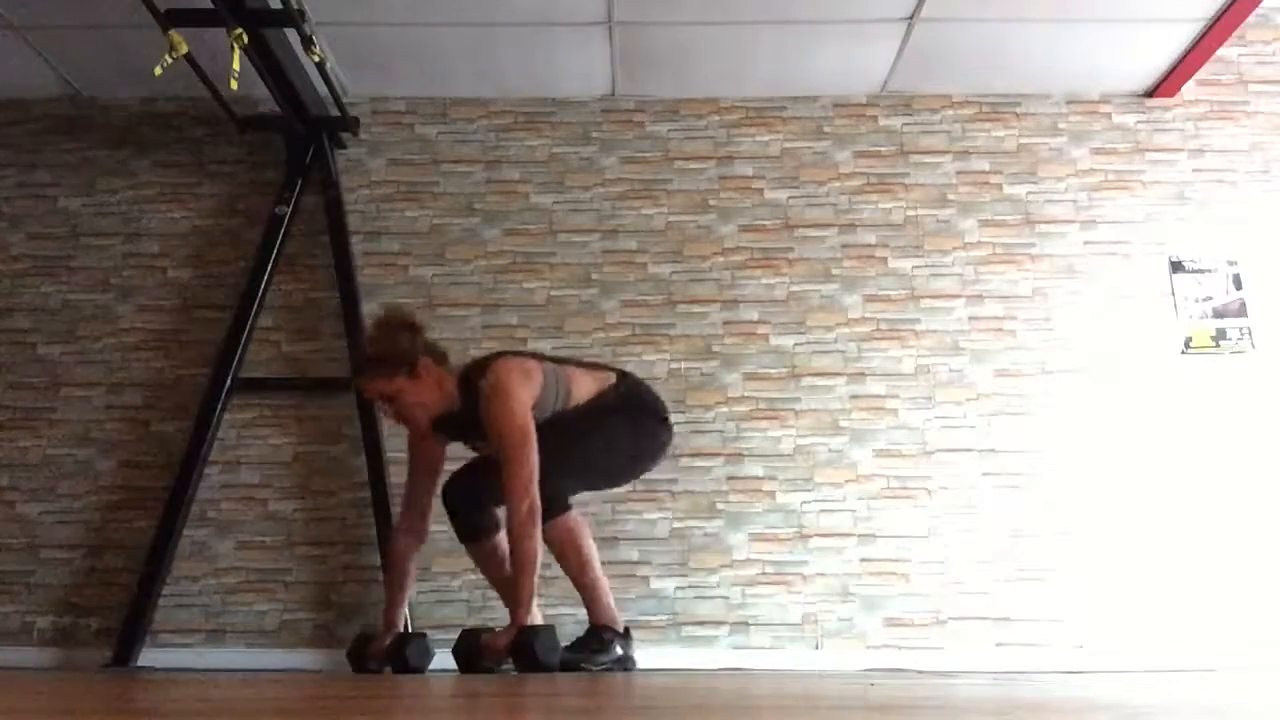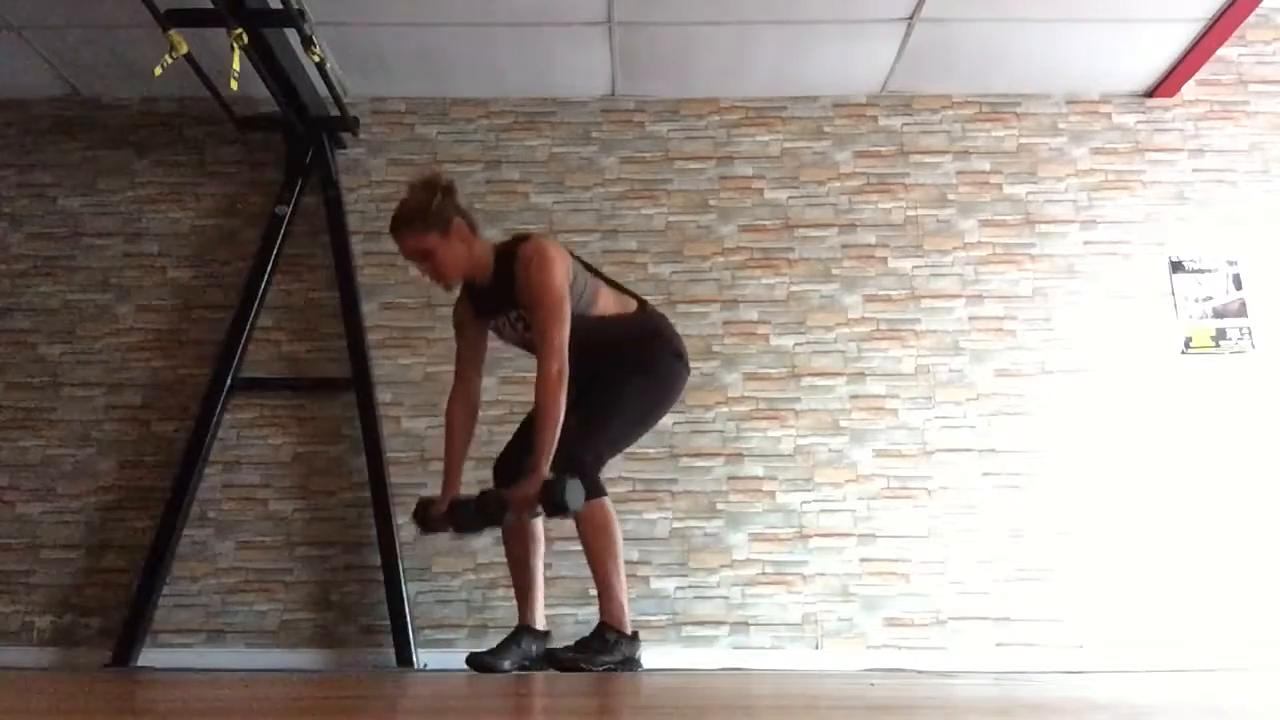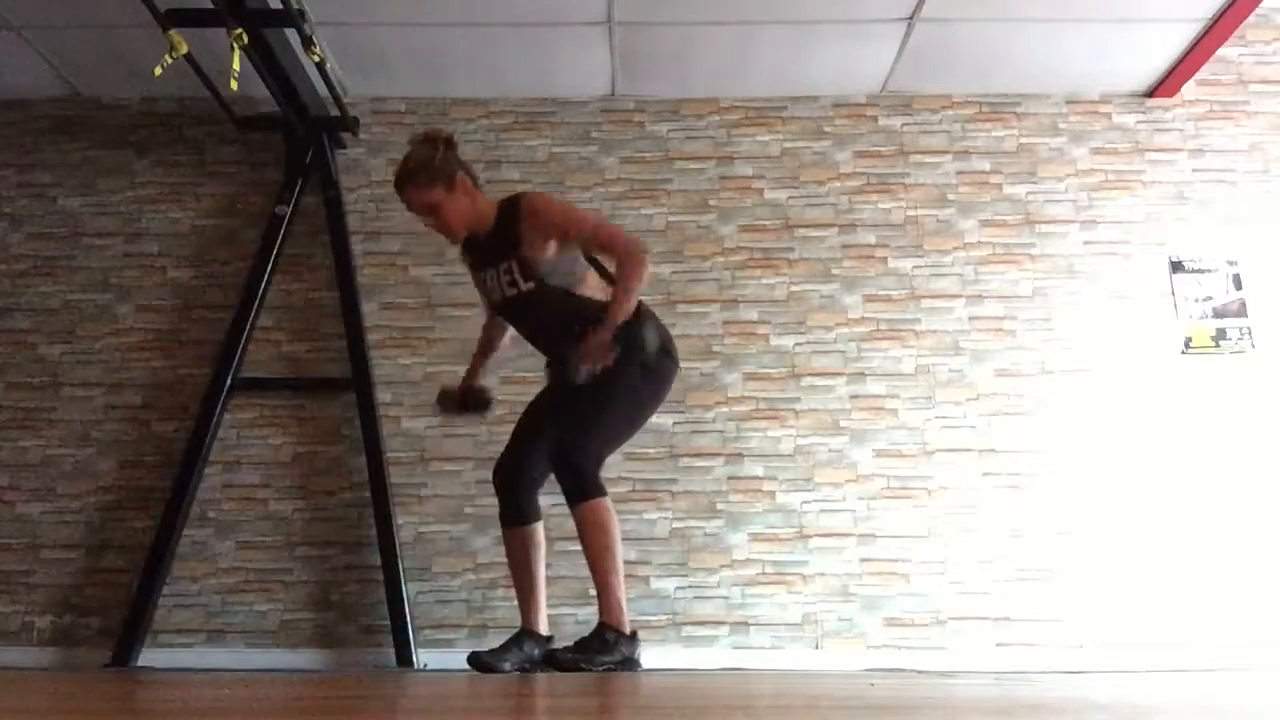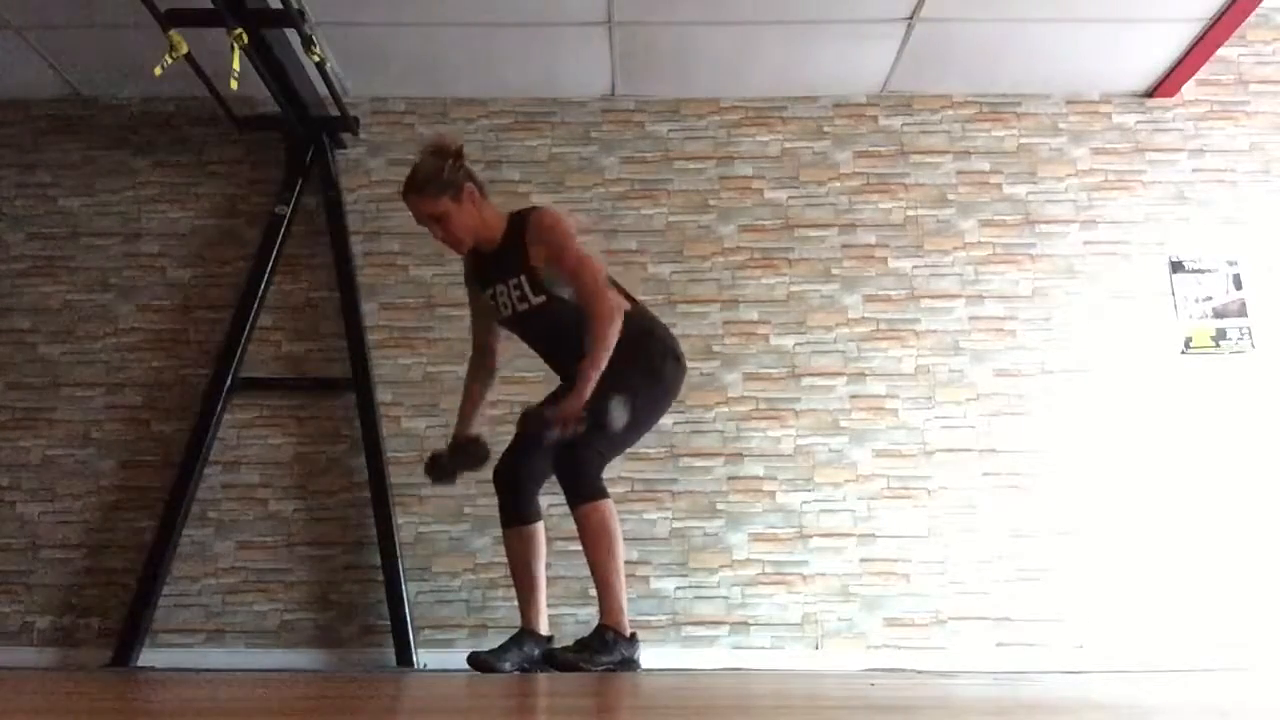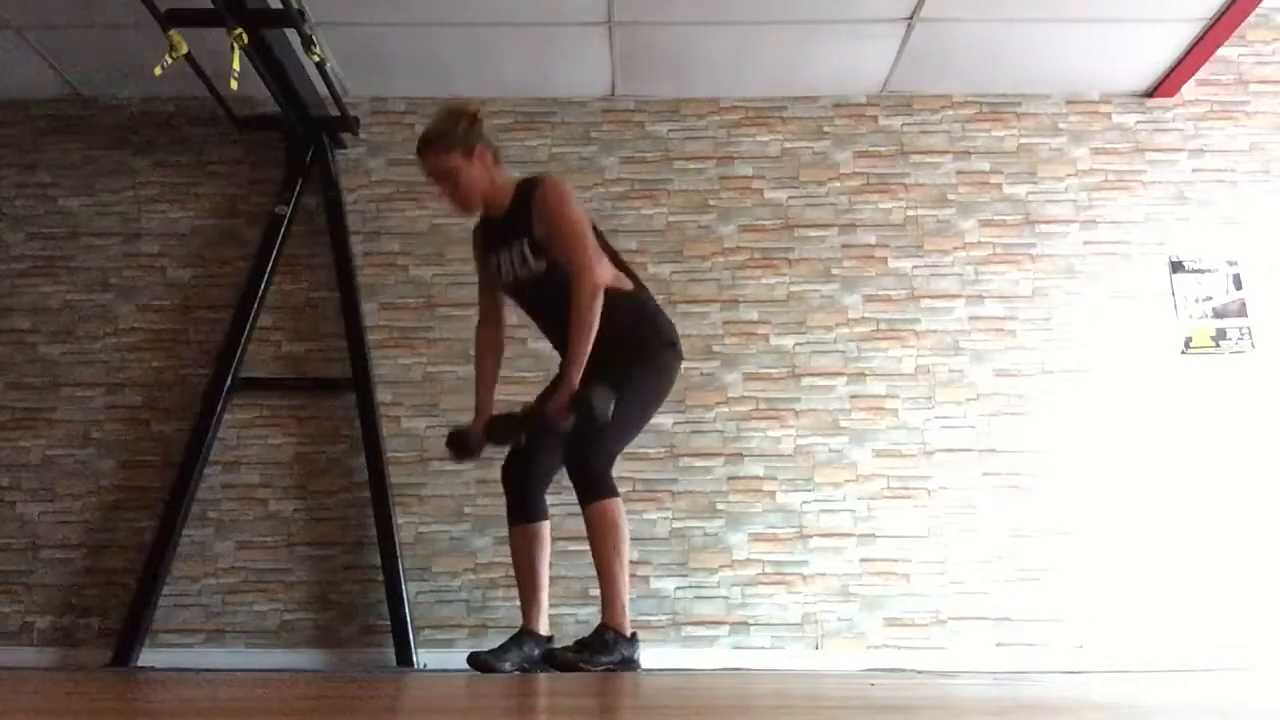
dt=0.3s
person 1, frame 1
left shoulder: (498, 387)
right shoulder: (432, 425)
left elbow: (526, 506)
right elbow: (410, 528)
left wrist: (515, 619)
right wrist: (391, 626)
left hip: (635, 418)
right hip: (582, 431)
left knee: (533, 485)
right knee: (464, 494)
left ankle: (612, 637)
person 1, frame 2
left shoulder: (534, 256)
right shoulder: (471, 302)
left elbow: (555, 366)
right elbow: (464, 393)
left wrist: (541, 472)
right wrist: (450, 489)
left hip: (650, 358)
right hip: (594, 368)
left knee: (573, 460)
right knee: (511, 471)
left ankle: (618, 638)
right ankle: (532, 632)
person 1, frame 3
left shoulder: (535, 213)
right shoulder: (473, 250)
left elbow: (634, 256)
left wrist: (607, 334)
right wrist: (473, 374)
left hip: (635, 356)
right hip: (580, 370)
left knee: (573, 457)
right knee: (513, 474)
left ankle: (618, 636)
right ankle: (534, 635)
person 1, frame 4
left shoulder: (542, 229)
right shoulder: (477, 268)
left elbow: (607, 307)
right elbow: (484, 357)
left wrist: (580, 396)
right wrist: (462, 430)
left hip: (645, 361)
right hip: (589, 377)
left knee: (575, 458)
right knee: (514, 474)
left ankle: (617, 635)
right ankle: (535, 635)
person 1, frame 5
left shoulder: (548, 198)
right shoulder: (485, 238)
left elbow: (589, 287)
right elbow: (489, 327)
left wrist: (572, 384)
right wrist: (482, 411)
left hip: (639, 345)
right hip: (582, 363)
left knee: (586, 457)
right knee: (521, 475)
left ankle: (619, 635)
right ankle: (534, 635)
